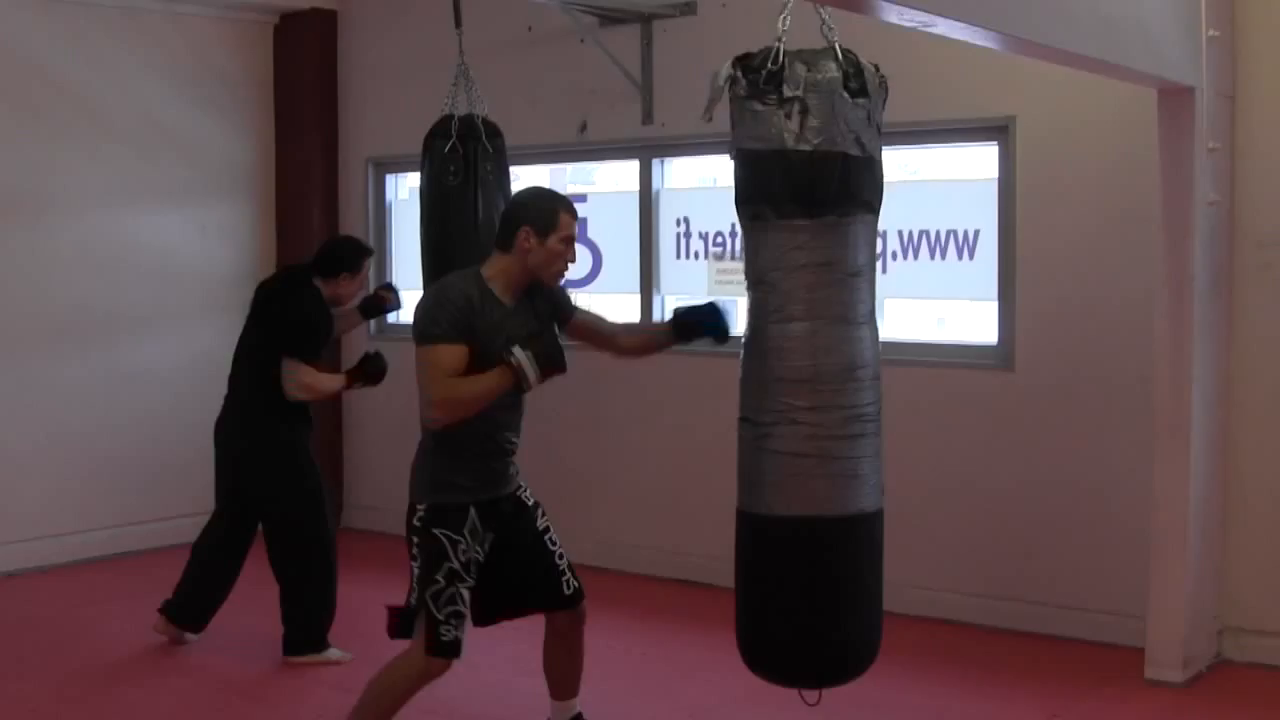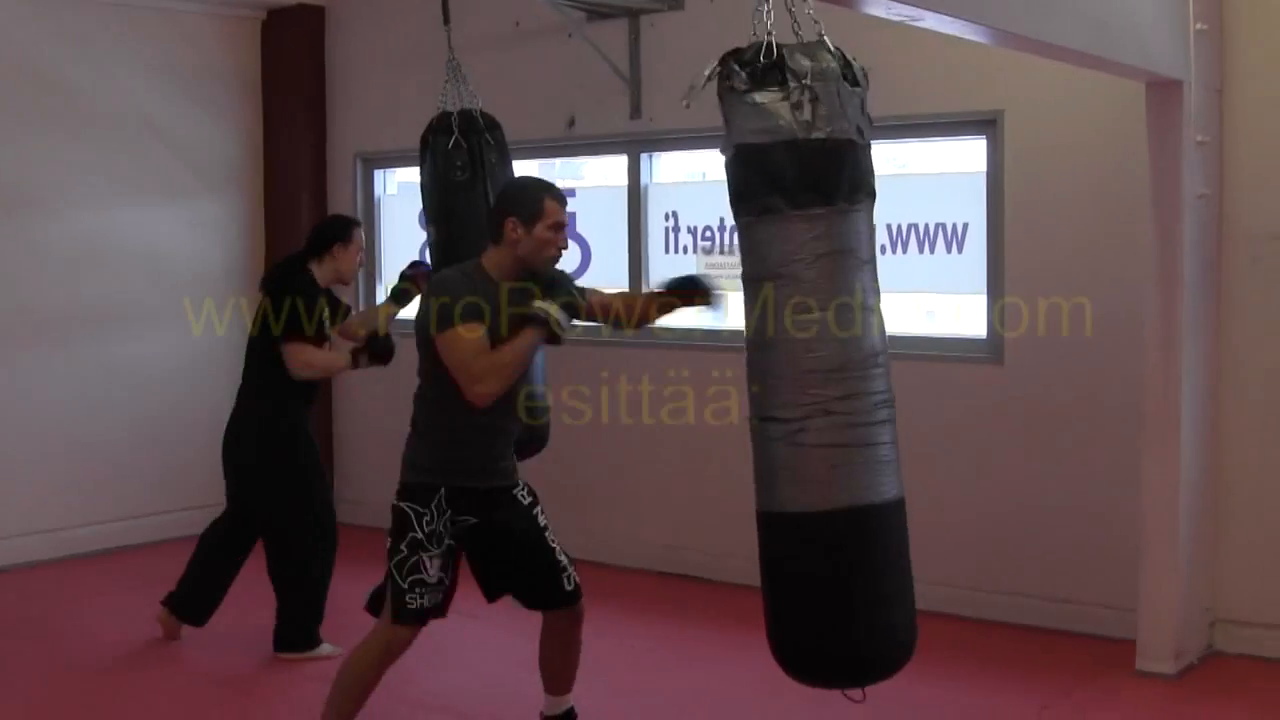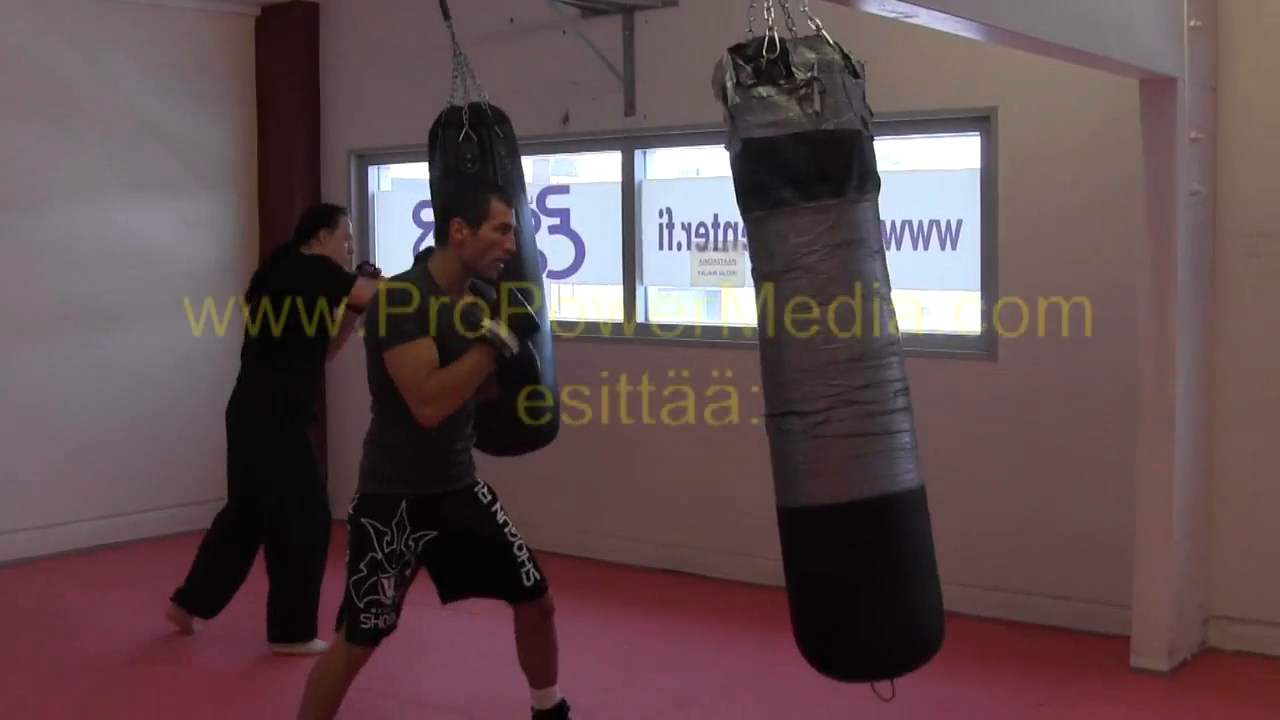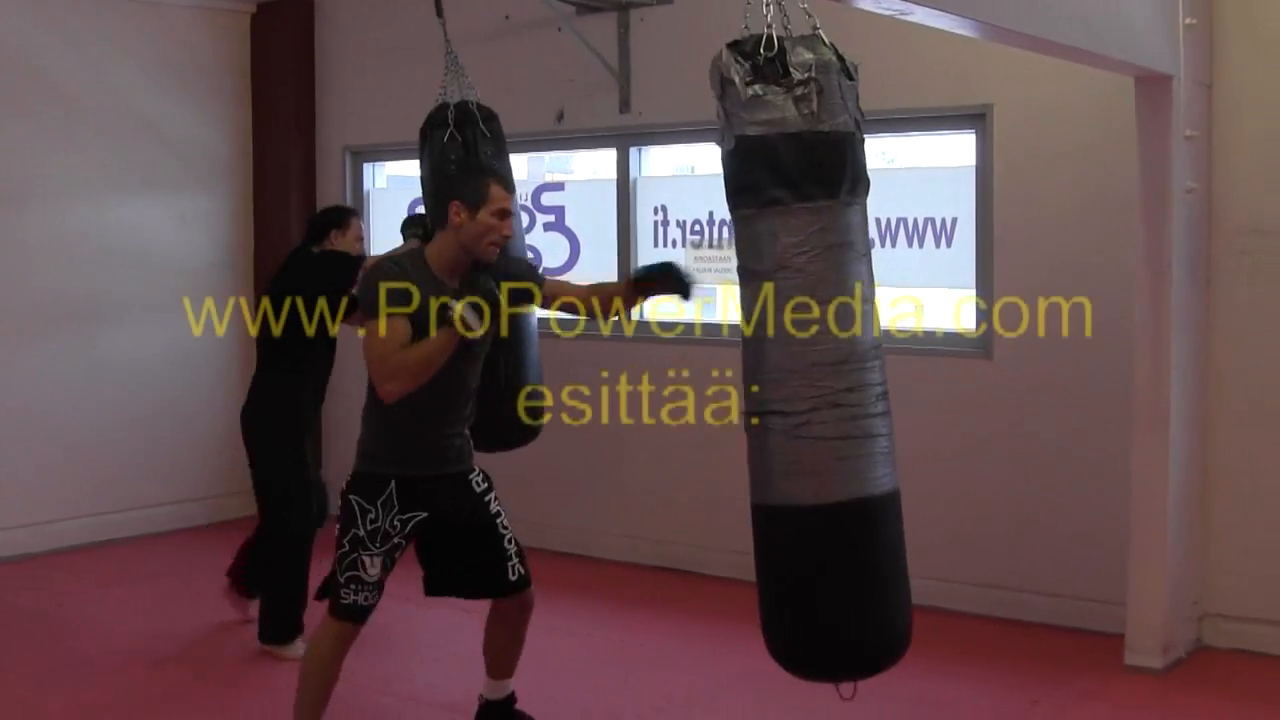
dt=0.3s
person 1, frame 1
left shoulder: (535, 294)
right shoulder: (452, 300)
left elbow: (612, 339)
right elbow: (438, 409)
left wrist: (678, 329)
right wrist: (519, 367)
left hip: (499, 490)
right hip: (447, 501)
left knee: (566, 606)
right knee: (434, 653)
person 1, frame 2
left shoulder: (540, 285)
right shoulder: (452, 290)
left elbow: (616, 310)
right elbow: (481, 385)
left wrist: (674, 293)
right wrist: (541, 323)
left hip: (497, 481)
right hip: (436, 486)
left knee: (566, 603)
right knee: (399, 629)
person 1, frame 3
left shoulder: (473, 296)
right shoulder: (401, 299)
right elbow: (429, 406)
left wrist: (503, 367)
right wrist: (492, 336)
left hip: (459, 483)
right hip: (394, 496)
left knee: (535, 598)
right knee: (358, 640)
person 1, frame 4
left shoulder: (496, 273)
right shoulder: (387, 279)
left elbow: (581, 298)
right elbow: (392, 384)
left wrist: (639, 285)
right wrist: (460, 321)
left hip: (453, 468)
right hip: (386, 475)
left knee: (514, 594)
right knee: (345, 620)
person 2, frame 1
left shoulder: (281, 288)
right shoulder: (311, 310)
right elbow: (298, 384)
left wrist: (365, 309)
right wrist: (353, 378)
left hip: (235, 427)
right hip: (271, 438)
left knee: (230, 523)
right knee: (309, 534)
left ankle: (176, 617)
right ankle: (306, 642)
person 2, frame 2
left shoulder: (300, 285)
right shoulder: (300, 293)
left elbow: (349, 328)
right elbow: (301, 364)
left wrist: (401, 298)
right wrist: (361, 355)
left hip: (251, 424)
right hip: (277, 429)
left knee: (241, 520)
right knee: (311, 526)
left ankle: (179, 608)
right ankle: (297, 638)
person 2, frame 3
left shoulder: (280, 277)
right shoulder: (306, 271)
left elbow: (322, 347)
right elbow: (367, 297)
left hip: (256, 413)
right hip: (273, 418)
left knee: (248, 512)
right knee: (304, 519)
left ankle: (189, 604)
right ankle: (292, 631)
person 2, frame 4
left shoulder: (305, 275)
right shoulder: (317, 269)
left elbow: (359, 315)
left hip: (277, 414)
right hip: (278, 418)
left knee: (307, 507)
right knee: (294, 517)
left ankle: (244, 583)
right ankle: (279, 633)
